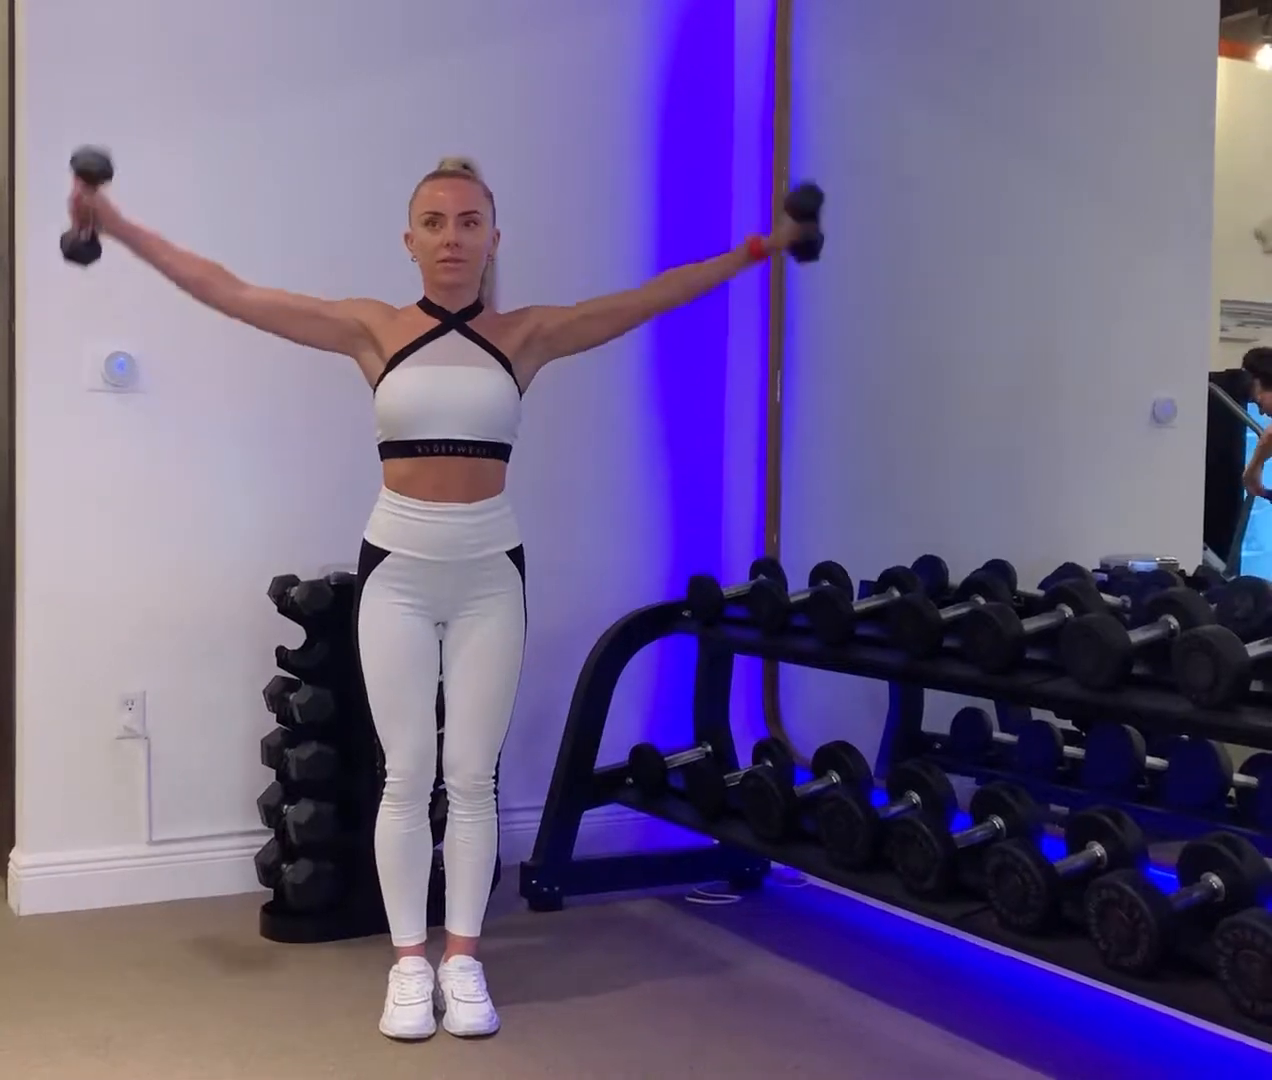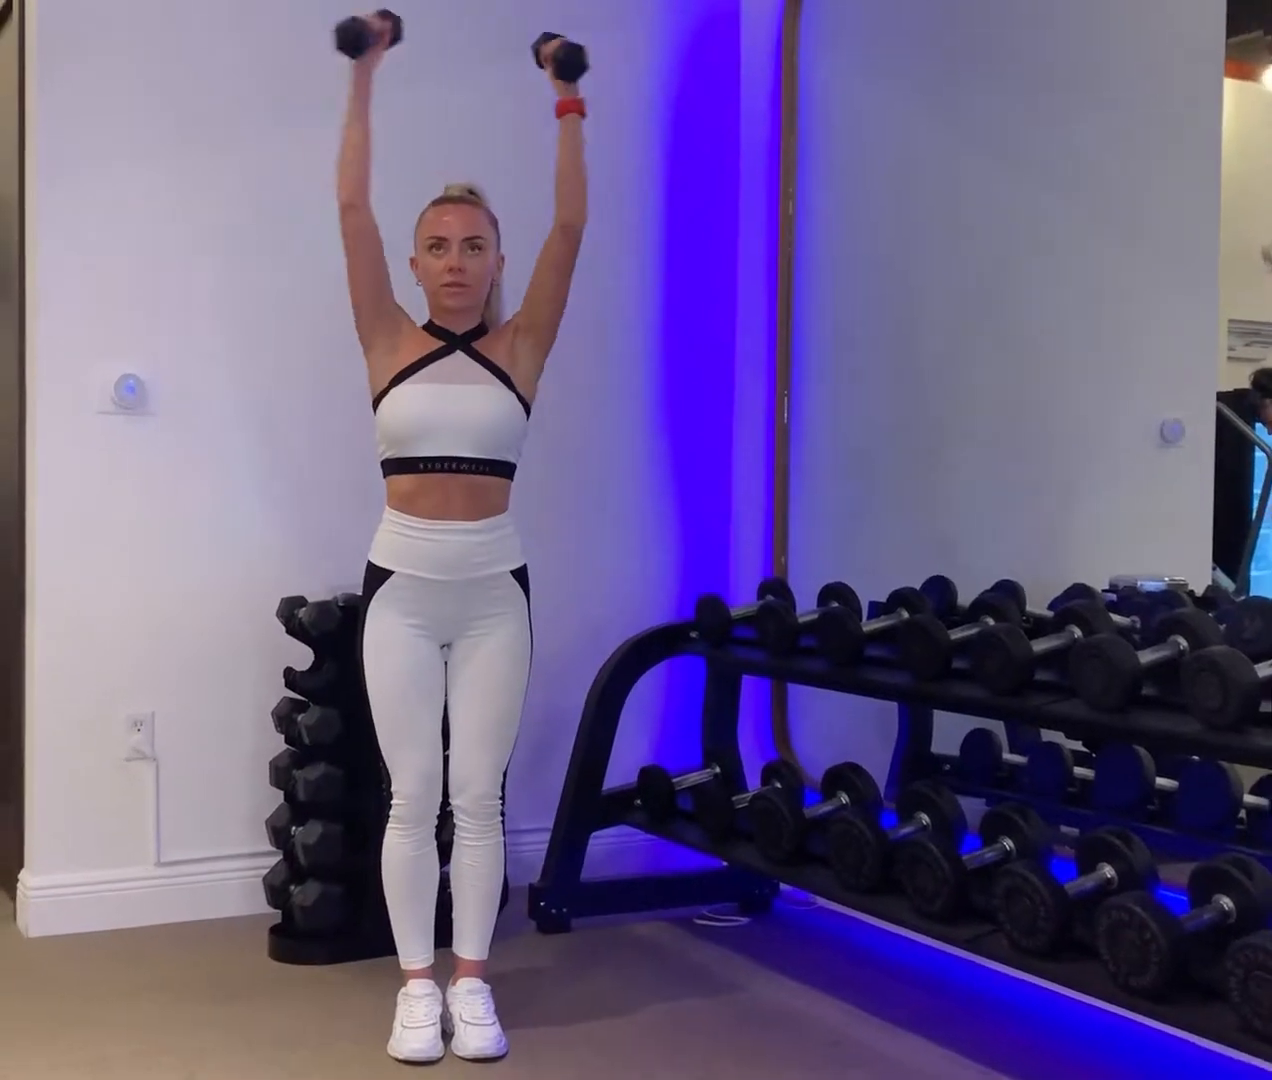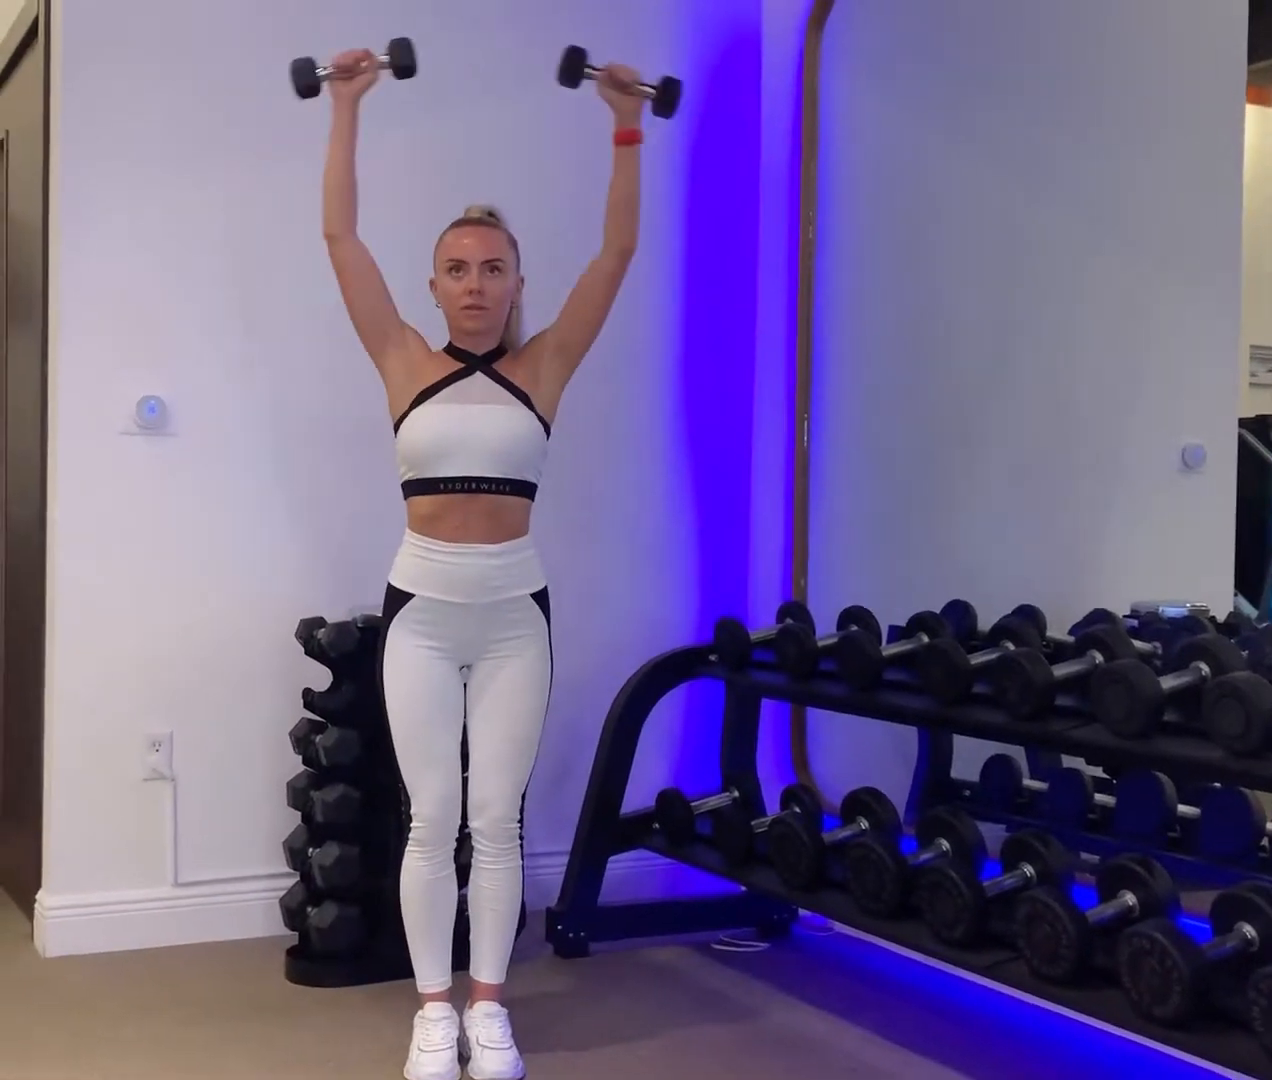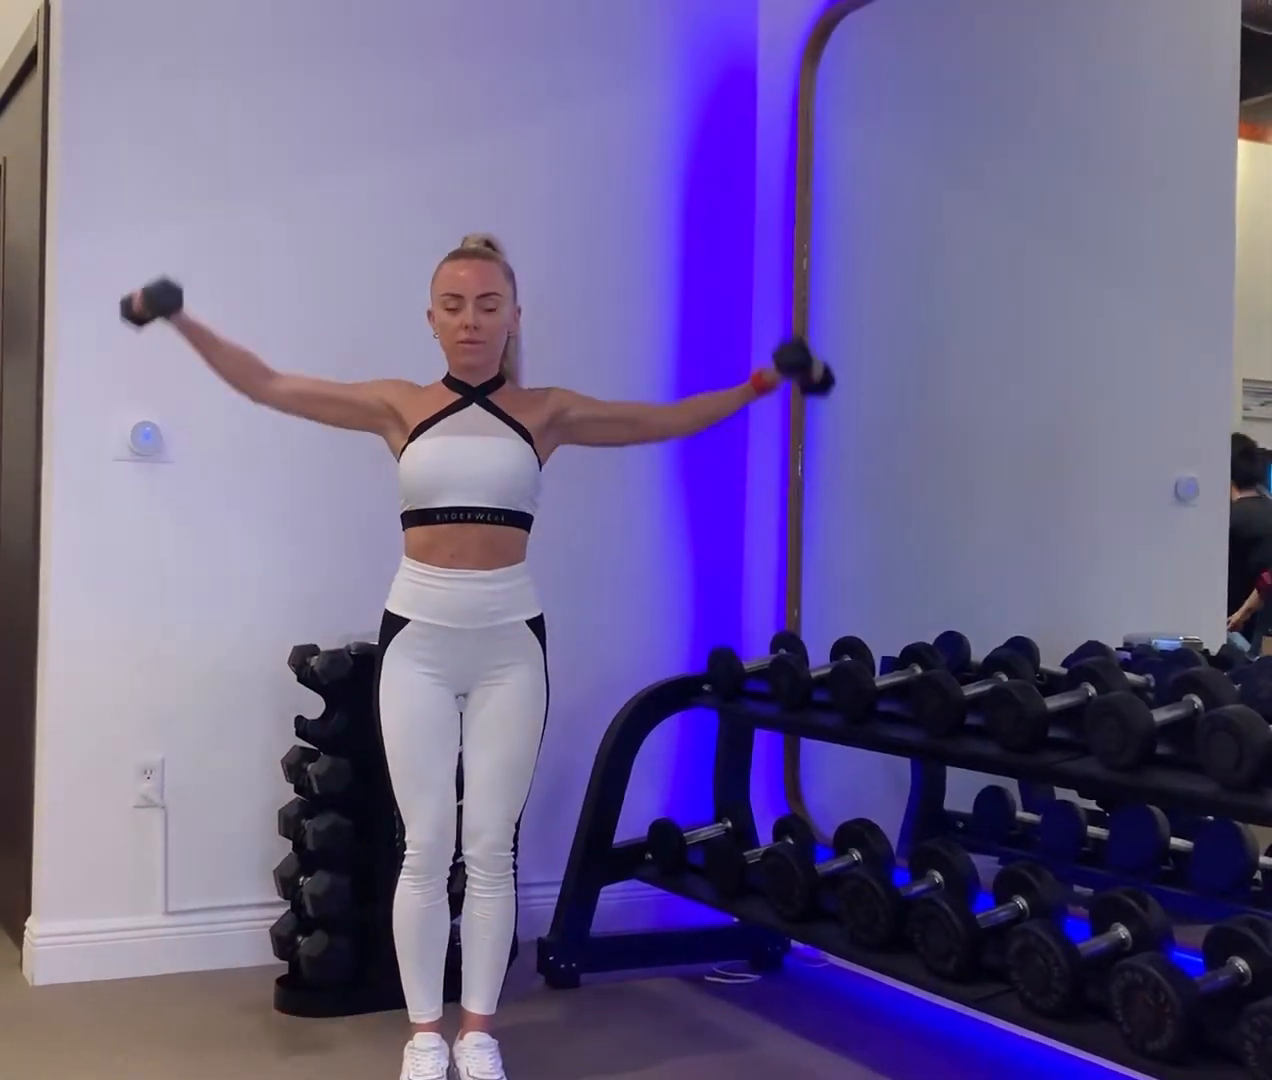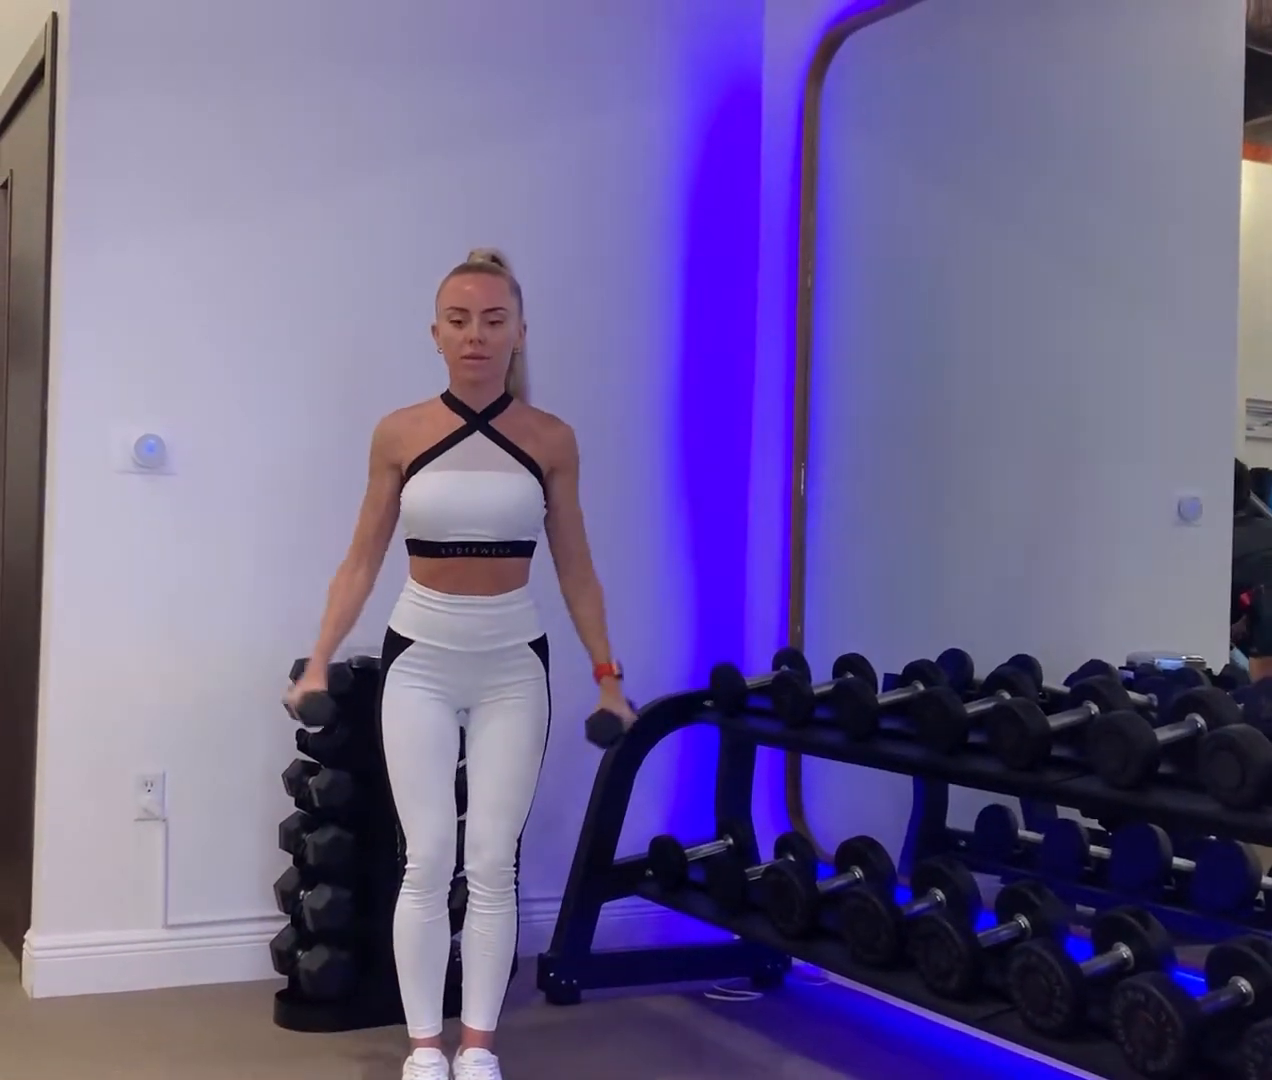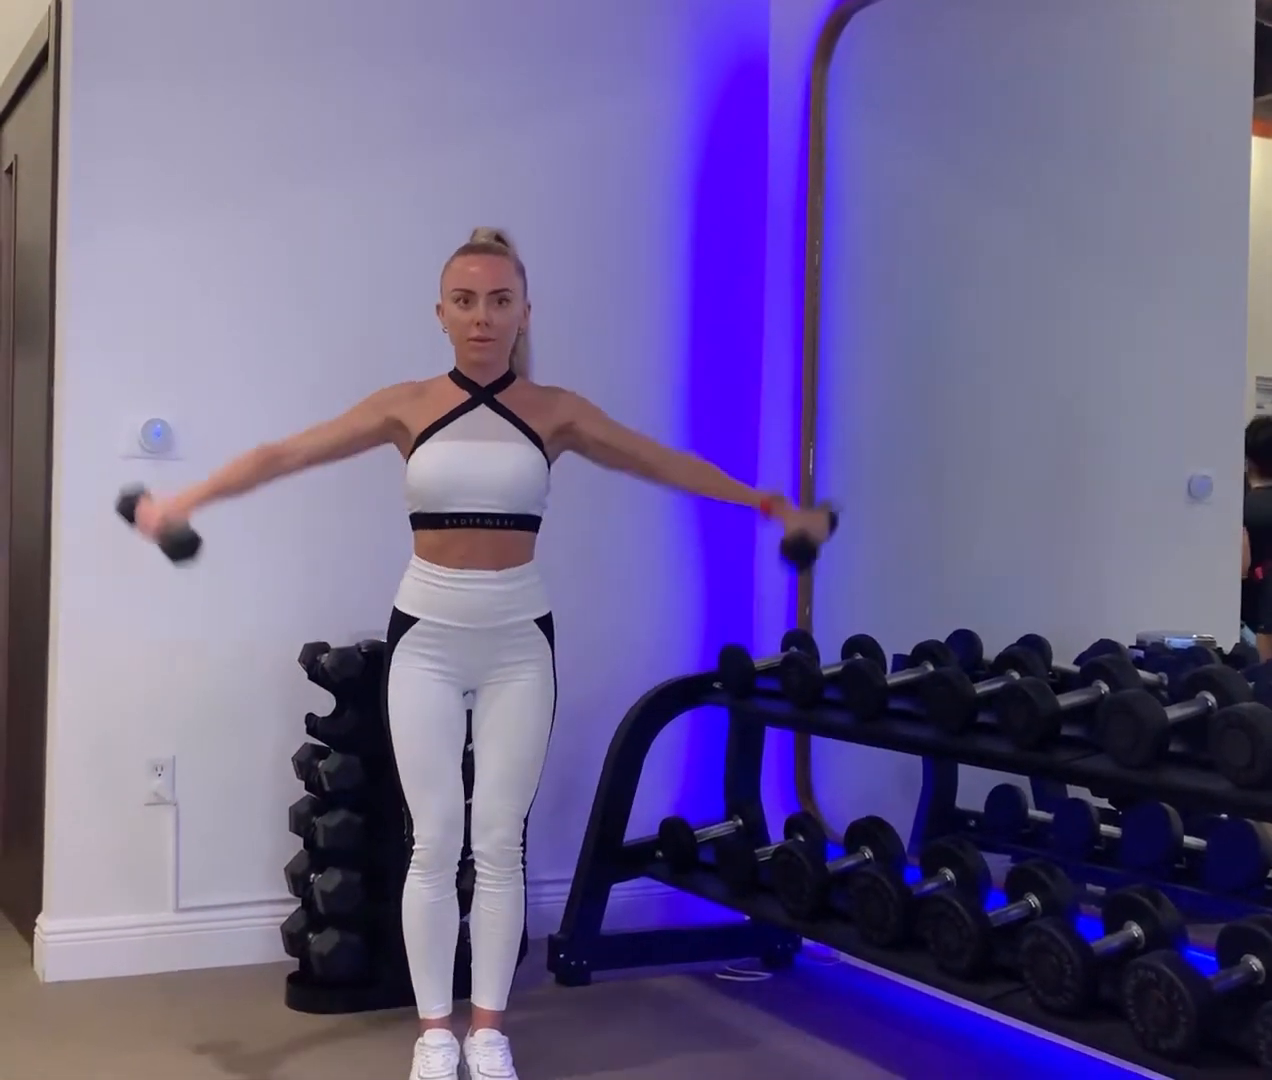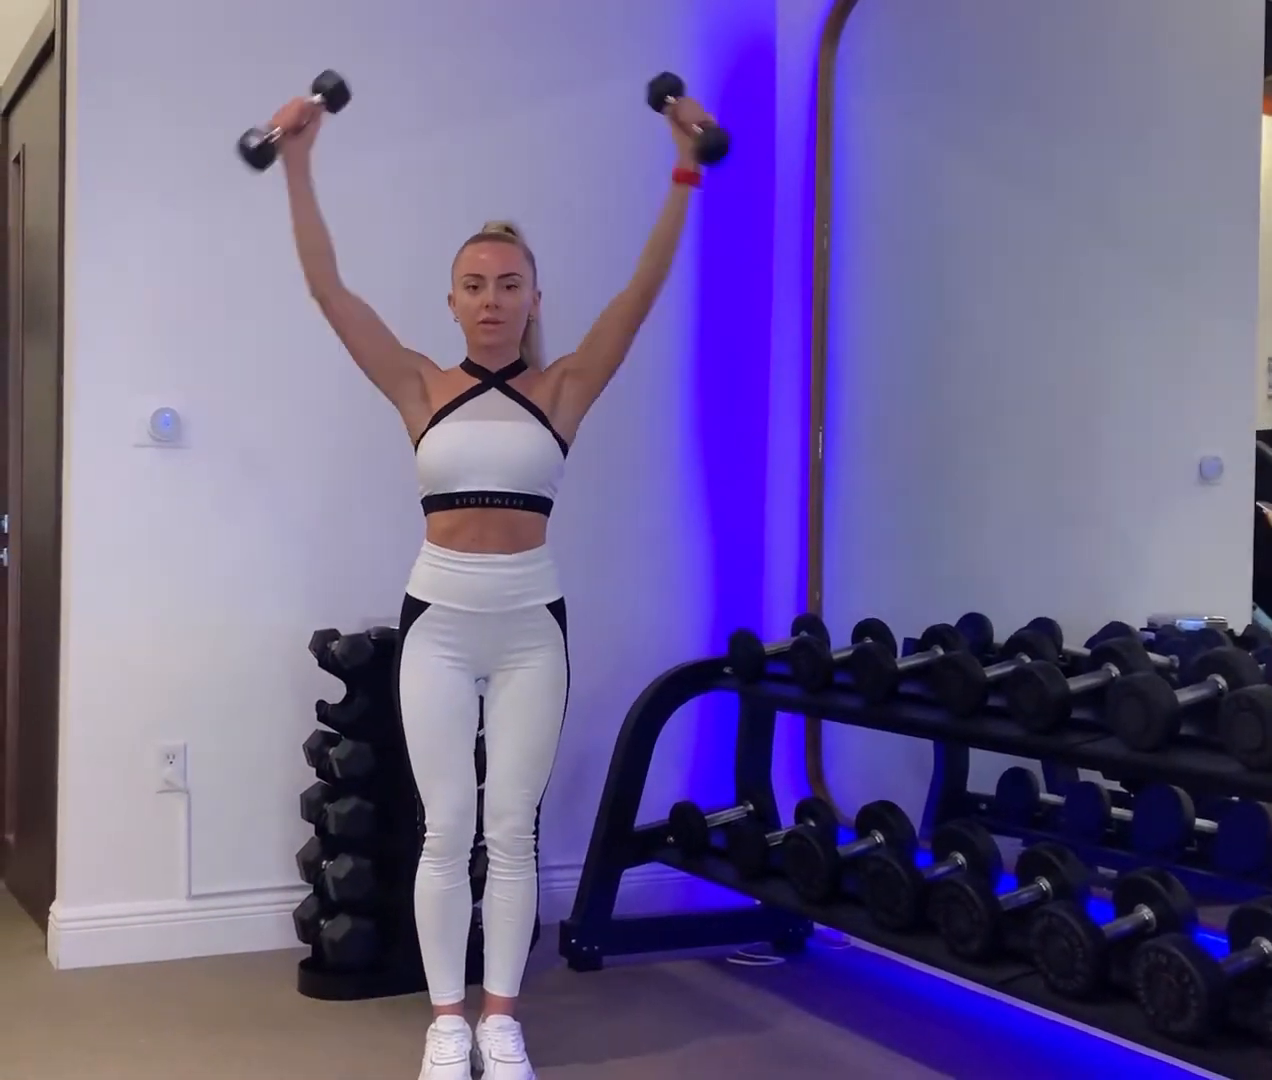
dt=0.7s
person 1, frame 1
left shoulder: (525, 333)
right shoulder: (373, 326)
left elbow: (651, 297)
right elbow: (234, 296)
left wrist: (758, 247)
right wrist: (121, 229)
left hip: (489, 568)
right hip: (398, 564)
left knee: (473, 775)
right knee: (408, 775)
left ankle: (463, 957)
right ankle: (409, 959)
person 1, frame 2
left shoulder: (520, 349)
right shoulder: (388, 344)
left elbow: (573, 221)
right elbow: (350, 206)
left wrist: (569, 99)
right wrist: (361, 74)
left hip: (493, 589)
right hip: (401, 586)
left knee: (477, 796)
right knee: (412, 796)
left ankle: (470, 980)
right ankle: (416, 983)
person 1, frame 3
left shoulder: (543, 368)
right shoulder: (403, 364)
left elbow: (619, 250)
right elbow: (340, 237)
left wrist: (628, 127)
right wrist: (347, 106)
left hip: (513, 613)
right hip: (421, 611)
left knee: (496, 819)
right knee: (432, 820)
person 1, frame 4
left shoulder: (545, 411)
right shoulder: (398, 404)
left elbow: (669, 418)
right elbow: (267, 385)
left wrist: (757, 384)
right wrist: (182, 319)
left hip: (509, 642)
right hip: (417, 638)
left knee: (491, 848)
right knee: (426, 847)
person 1, frame 5
left shoulder: (552, 439)
right shoulder: (398, 433)
left elbow: (574, 564)
right elbow: (364, 557)
left wrist: (606, 671)
right wrist: (320, 660)
left hip: (514, 666)
right hip: (419, 661)
left knee: (493, 865)
right knee: (427, 862)
person 1, frame 6
left shoulder: (556, 410)
right shoulder: (406, 404)
left elbow: (664, 464)
right elbow: (290, 453)
left wrist: (774, 505)
right wrist: (186, 501)
left hip: (518, 641)
right hip: (426, 637)
left knee: (500, 844)
right knee: (434, 842)
person 1, frame 7
left shoulder: (563, 391)
right shoulder: (420, 388)
left elbow: (645, 288)
right elbow: (327, 287)
left wrist: (684, 173)
right wrist: (298, 161)
left hip: (529, 628)
right hip: (438, 622)
left knee: (512, 830)
right knee: (447, 829)
